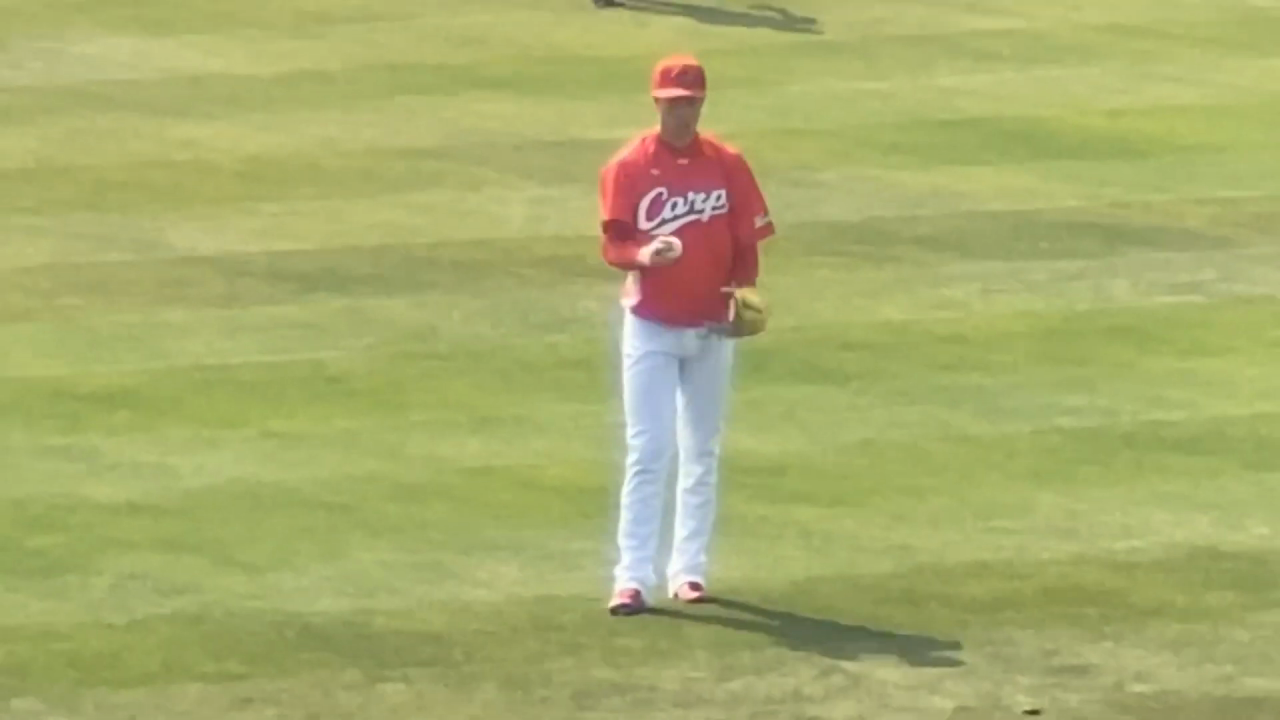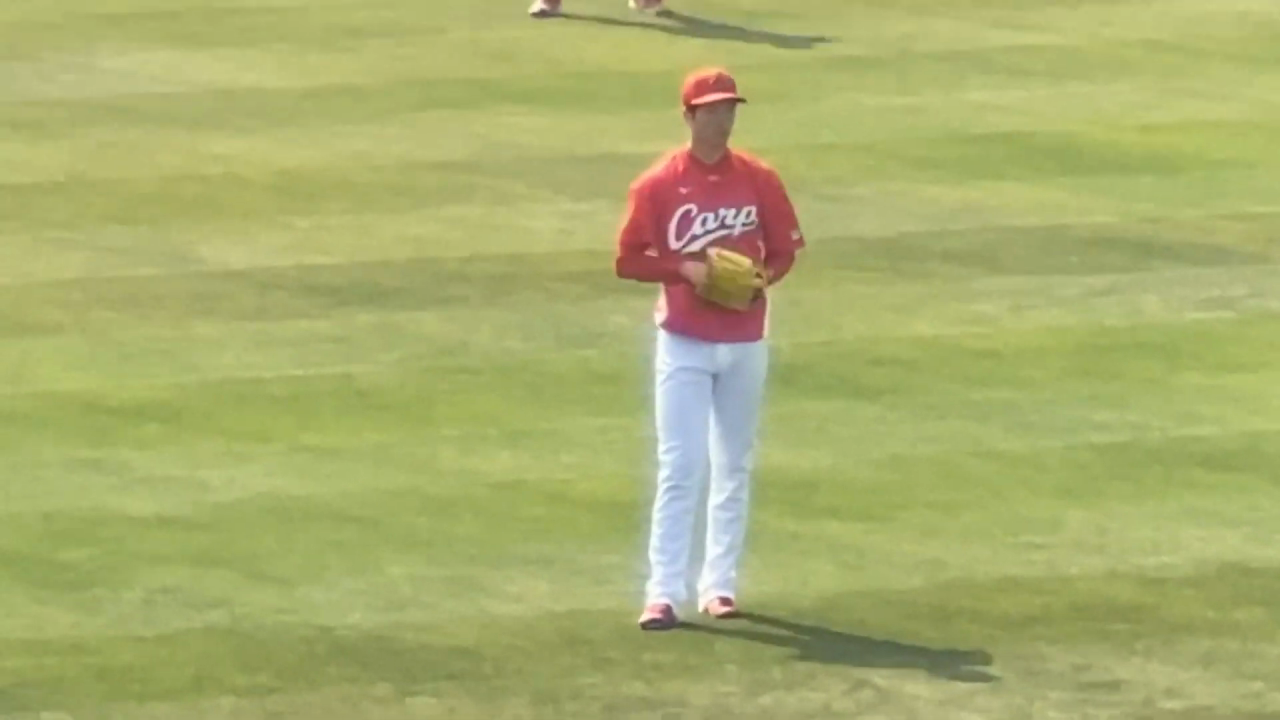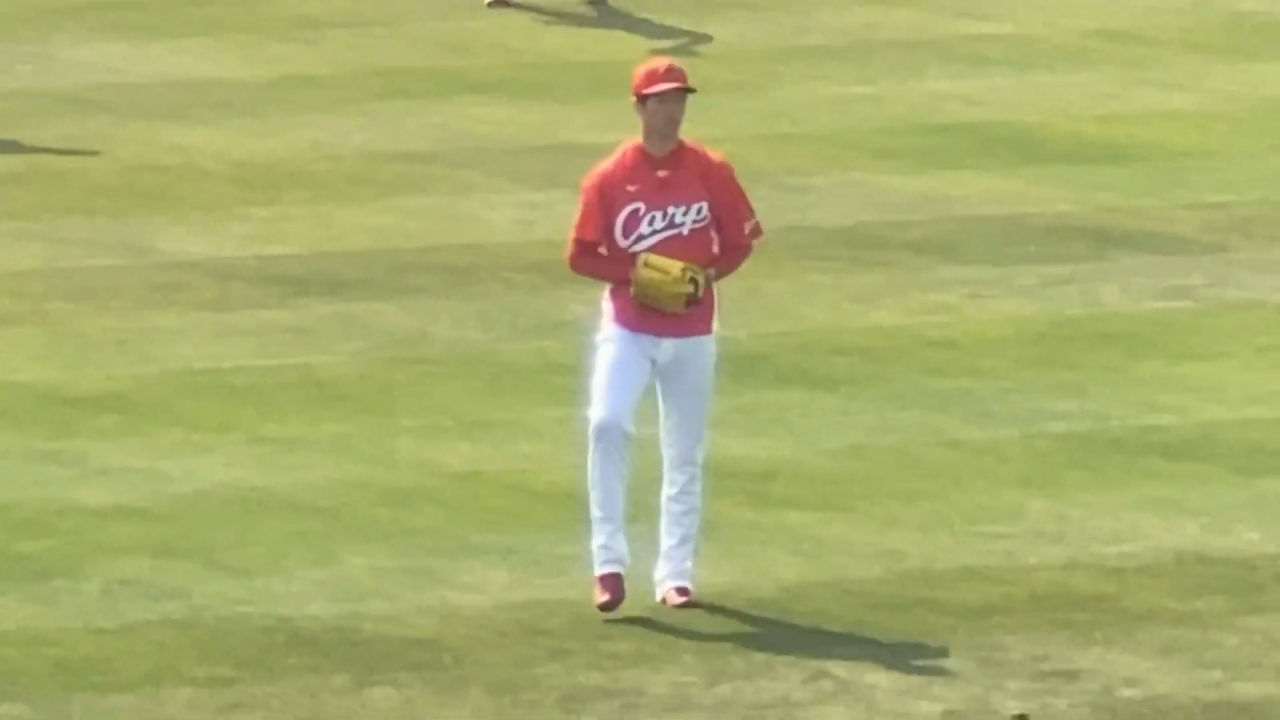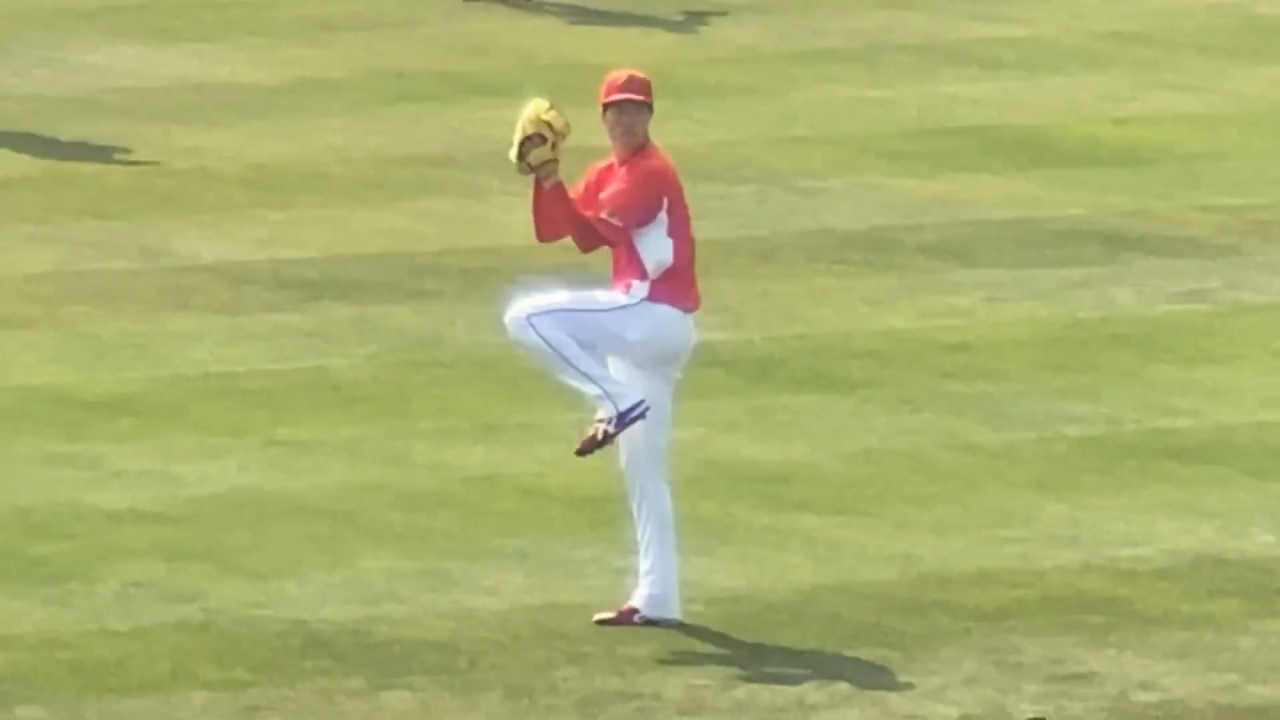
dt=1s
person 1, frame 1
left shoulder: (728, 163)
right shoulder: (627, 166)
left elbow: (748, 242)
right elbow: (611, 248)
left wrist: (746, 289)
right wrist: (644, 256)
left hip: (713, 327)
right hip: (650, 327)
left knee: (701, 453)
right knee: (648, 452)
left ankle: (689, 570)
right ankle: (633, 576)
person 1, frame 2
left shoulder: (759, 178)
right shoulder: (657, 183)
left elbow: (785, 250)
right elbow: (627, 260)
left wrist: (760, 279)
right wrist: (681, 270)
left hip: (746, 342)
right hip: (684, 342)
left knee: (734, 466)
right knee: (681, 465)
left ankle: (719, 584)
right ankle: (664, 591)
person 1, frame 3
left shoulder: (712, 170)
right shoulder: (608, 177)
left elbow: (741, 241)
right elbow: (580, 256)
left wrist: (706, 275)
right wrist: (632, 274)
left hip: (692, 334)
right hip: (627, 329)
left knee: (685, 457)
right knee: (606, 422)
left ankle: (675, 574)
right ankle: (609, 558)
person 1, frame 4
left shoulder: (652, 172)
right shoulder: (605, 174)
left elbow: (589, 235)
right elbow: (549, 230)
left wrist: (555, 184)
right wrist: (543, 177)
left hip: (654, 314)
right hip: (654, 322)
left knee: (526, 317)
right knee: (643, 466)
left ankle: (614, 406)
right ankle: (657, 599)
